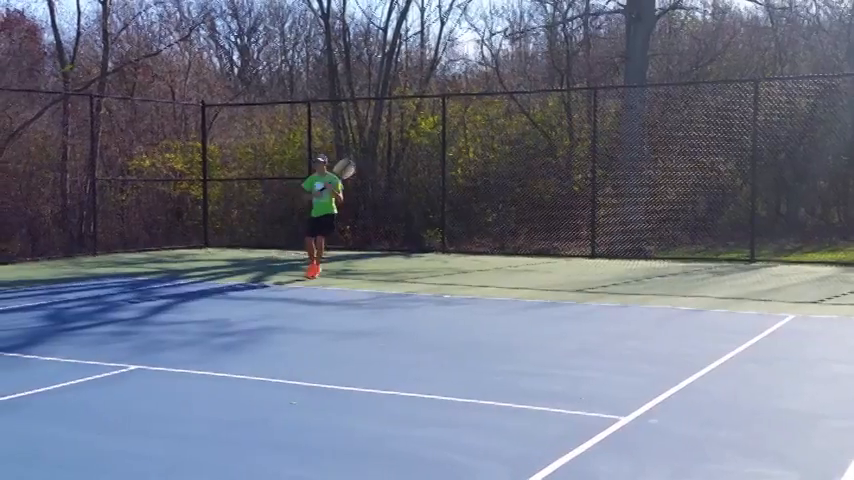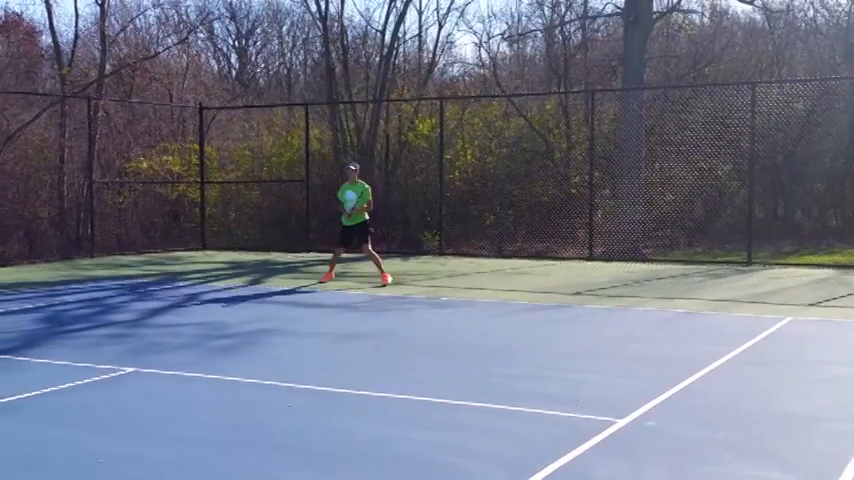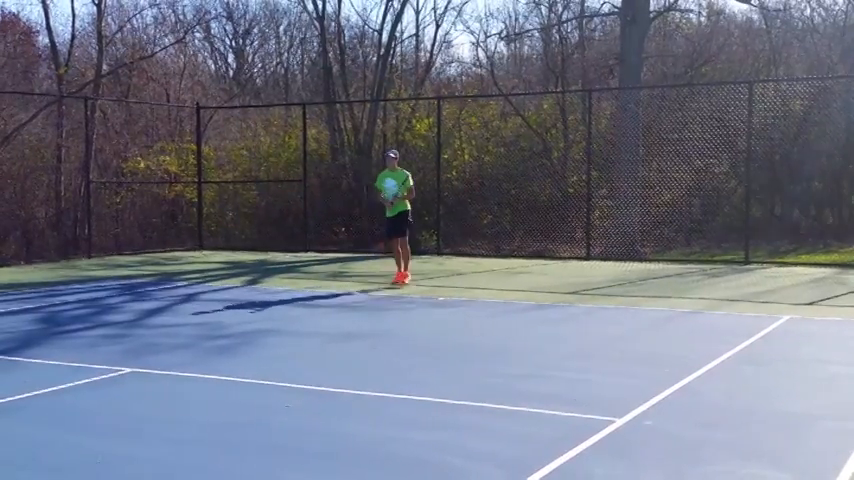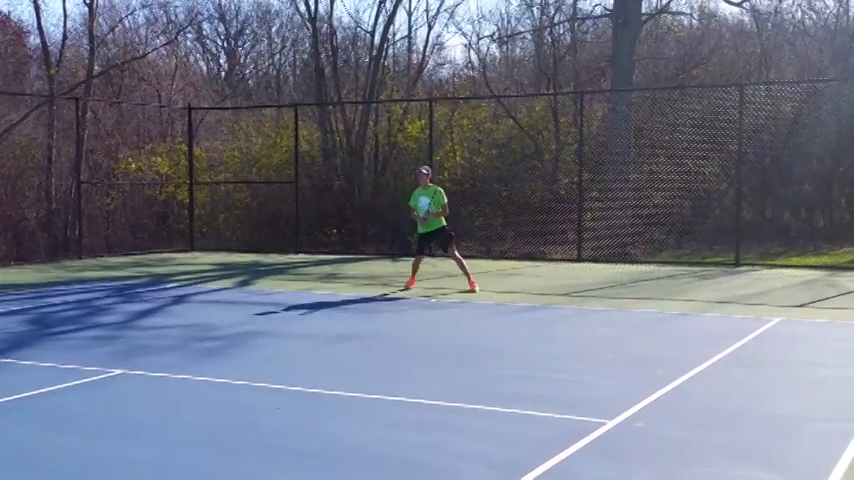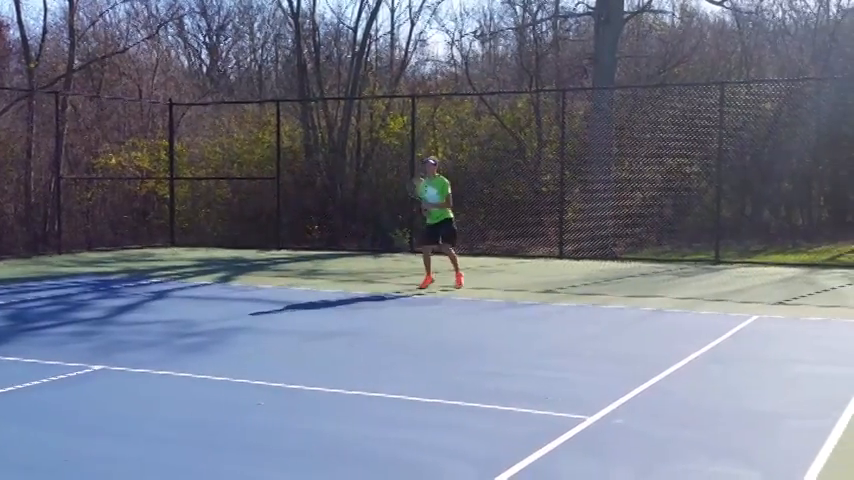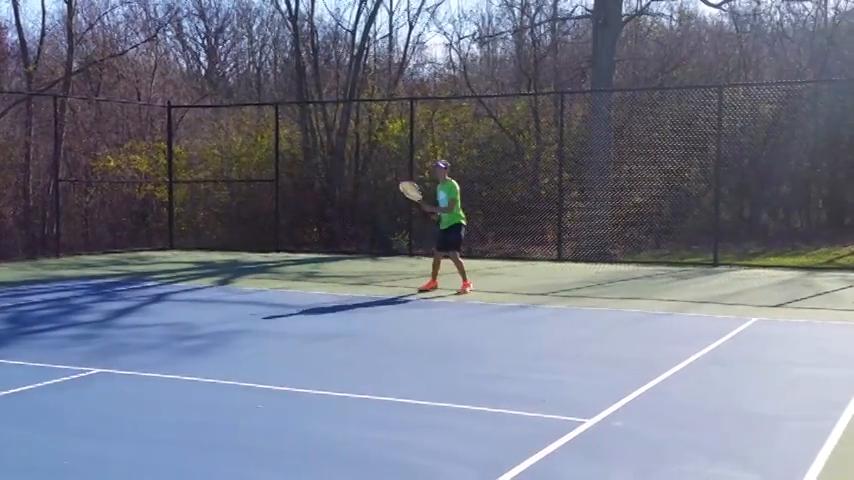
dt=0.3s
person 1, frame 1
left shoulder: (333, 179)
right shoulder: (311, 178)
left elbow: (340, 199)
left wrist: (332, 190)
right wrist: (313, 194)
left hip: (328, 213)
right hip: (315, 214)
left knee: (319, 240)
right knee: (308, 240)
left ankle: (317, 266)
right ankle: (312, 265)
person 1, frame 2
left shoulder: (364, 187)
right shoulder: (344, 187)
left elbow: (370, 207)
left wrist: (358, 210)
right wrist: (345, 212)
left hip: (361, 222)
right hip: (347, 223)
left knee: (367, 249)
right knee: (338, 250)
left ankle: (384, 275)
right ankle: (330, 273)
person 1, frame 3
left shoulder: (404, 174)
right shoulder: (382, 176)
left elbow: (412, 194)
right elbow: (380, 194)
left wrist: (399, 199)
right wrist: (385, 201)
left hip: (403, 211)
right hip: (390, 213)
left knee: (403, 242)
right knee: (394, 243)
left ankle: (405, 273)
right ankle: (400, 271)
person 1, frame 4
left shoulder: (438, 191)
right shoulder: (416, 193)
left elbow: (445, 212)
right elbow: (413, 212)
left wrist: (432, 215)
right wrist: (418, 218)
left hip: (440, 227)
right hip: (423, 230)
left knee: (453, 254)
right knee: (418, 257)
left ankle: (471, 281)
right ankle: (412, 279)
person 1, frame 5
left shoulder: (443, 182)
right shoulder: (423, 183)
left elbow: (448, 203)
left wrist: (432, 205)
right wrist: (424, 209)
left hip: (445, 219)
right hip: (431, 221)
left knee: (447, 249)
right knee: (425, 249)
left ankle: (459, 274)
right ankle: (429, 276)
person 1, frame 6
left shoulder: (452, 186)
right shoulder: (439, 186)
left elbow: (450, 208)
left wrist: (431, 209)
right wrist: (436, 213)
left hip: (456, 223)
right hip: (444, 225)
left knee: (453, 254)
right knee: (437, 254)
left ankle: (466, 283)
right ankle: (433, 282)
